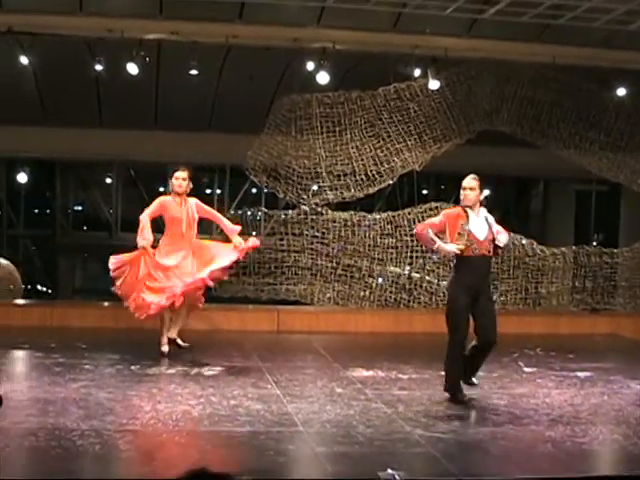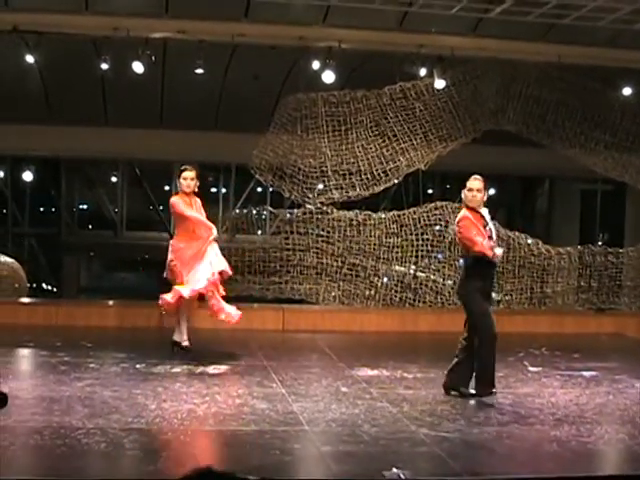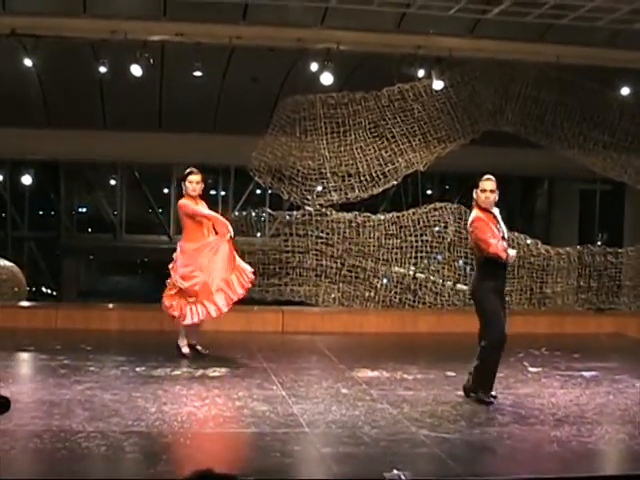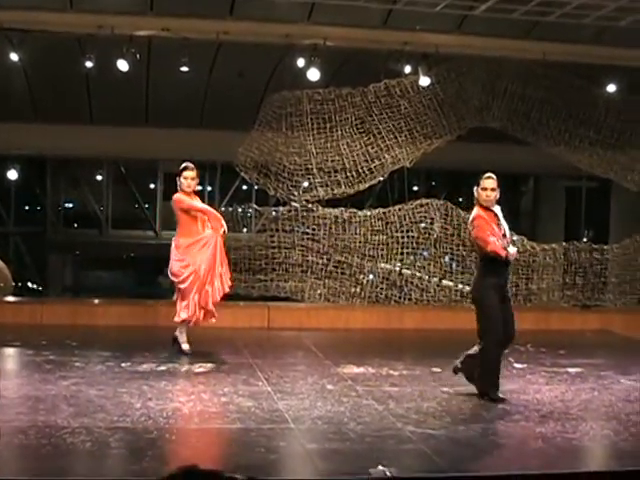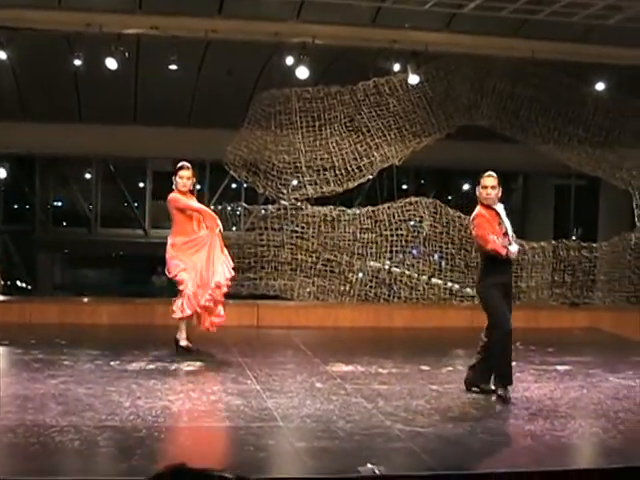
dt=0.4s
person 1, frame 1
left shoulder: (487, 218)
right shoulder: (452, 215)
left elbow: (502, 233)
right elbow: (422, 229)
left wrist: (502, 238)
right wrist: (441, 246)
left hip: (483, 285)
right hip: (461, 283)
left knee: (489, 337)
right knee: (458, 337)
left ankle: (466, 369)
right ankle: (454, 388)
person 1, frame 2
left shoulder: (484, 216)
right shoulder: (465, 218)
left elbow: (491, 245)
right elbow: (475, 243)
left wrist: (496, 251)
right wrist: (492, 252)
left hip: (484, 284)
right hip: (472, 285)
left knee: (474, 336)
right knee: (487, 334)
left ankle: (455, 381)
right ankle: (484, 385)
person 1, frame 3
left shoulder: (494, 216)
right shoulder: (478, 218)
left elbow: (502, 245)
right elbow: (489, 246)
left wrist: (508, 252)
right wrist: (507, 254)
left hip: (496, 284)
right hip: (485, 285)
left knee: (495, 336)
right knee: (495, 336)
left ankle: (475, 384)
right ankle: (480, 387)
person 1, frame 4
left shoulder: (496, 214)
right shoulder: (478, 217)
left elbow: (505, 243)
right elbow: (489, 245)
left wrist: (509, 250)
right wrist: (506, 253)
left hip: (499, 281)
right hip: (487, 282)
left knee: (507, 333)
right knee: (494, 335)
left ankle: (468, 364)
right ankle: (487, 387)
person 1, frame 5
left shoulder: (499, 212)
right shoulder: (480, 215)
left elbow: (508, 241)
right elbow: (488, 243)
left wrist: (512, 247)
right wrist: (506, 251)
left hip: (504, 279)
right hip: (490, 281)
left knee: (495, 332)
right knee: (503, 330)
left ankle: (477, 377)
right ankle: (502, 383)
person 2, frame 1
left shoulder: (194, 203)
right shoulder: (164, 201)
left elbow: (215, 215)
right elbow: (146, 215)
left wrist: (233, 233)
right wrist: (146, 234)
left hip: (189, 253)
right hip: (169, 252)
left knee: (192, 296)
right knee: (169, 297)
left ankle: (173, 333)
right ankle: (164, 340)
person 2, frame 2
left shoulder: (197, 201)
right shoulder: (175, 200)
left elbow: (202, 219)
right elbow: (188, 215)
left wrist: (209, 234)
right wrist: (210, 227)
left hip: (198, 250)
right hip: (182, 250)
left knee: (194, 292)
right knee: (188, 290)
left ankle: (177, 336)
right ankle: (183, 336)
person 2, frame 3
left shoulder: (202, 203)
right shoulder: (183, 204)
left elbow: (209, 225)
right elbow: (207, 214)
left wrist: (222, 234)
right wrist: (227, 225)
left hip: (205, 254)
right hip: (190, 254)
left knee: (204, 297)
right knee: (191, 297)
left ankle: (192, 340)
right ankle: (182, 341)
person 2, frame 4
left shoulder: (195, 198)
right shoulder: (178, 198)
left elbow: (204, 222)
right elbow: (203, 209)
left wrist: (215, 229)
right wrist: (221, 221)
left hip: (199, 249)
right hip: (184, 249)
left knee: (199, 293)
right knee: (189, 293)
left ankle: (179, 333)
right ankle: (183, 339)
person 2, frame 5
left shoulder: (192, 198)
right shoulder: (173, 197)
left elbow: (200, 221)
right elbow: (198, 208)
left wrist: (212, 228)
right wrist: (216, 221)
left hip: (196, 249)
right hip: (179, 249)
left knee: (199, 291)
right knee: (188, 289)
left ankle: (183, 336)
right ankle: (181, 336)
